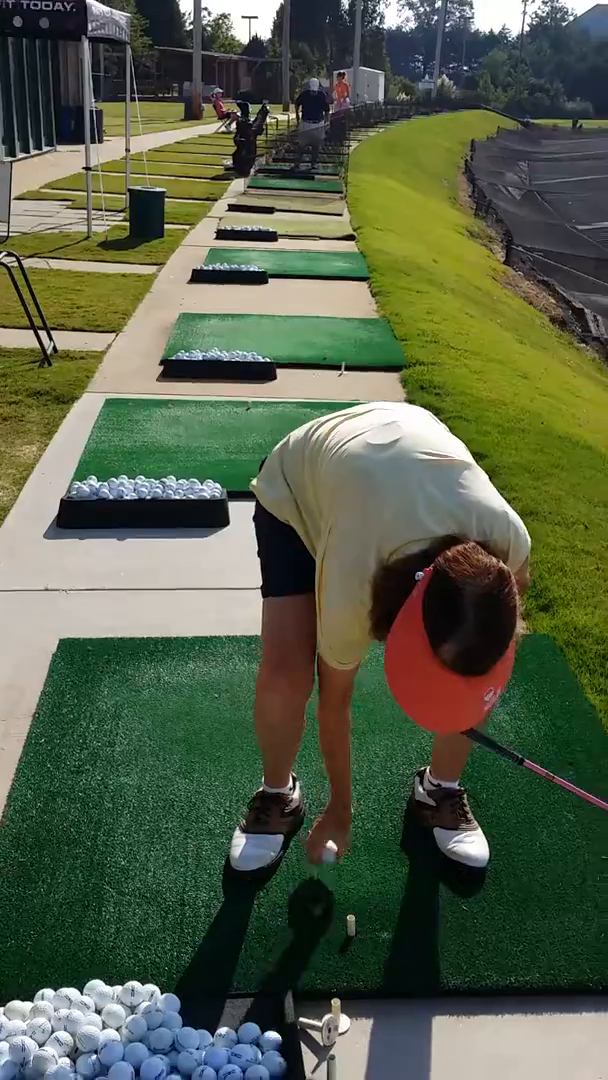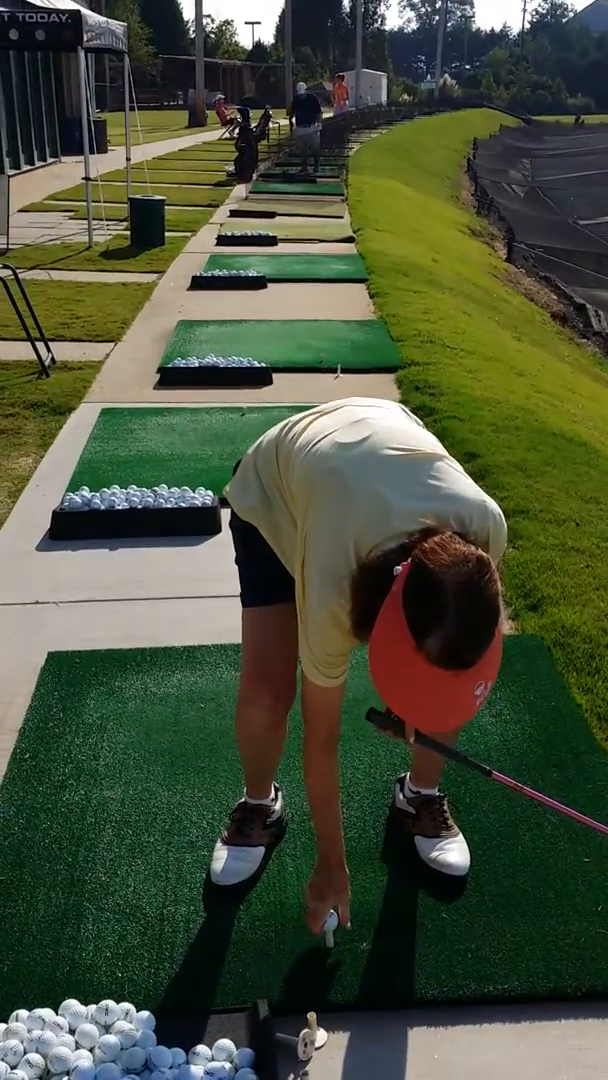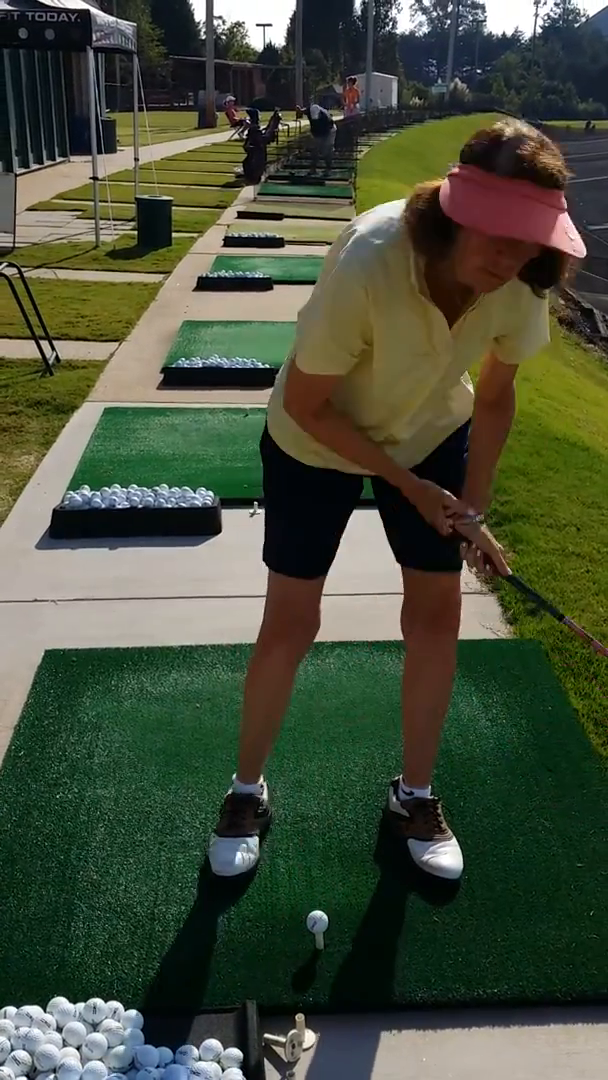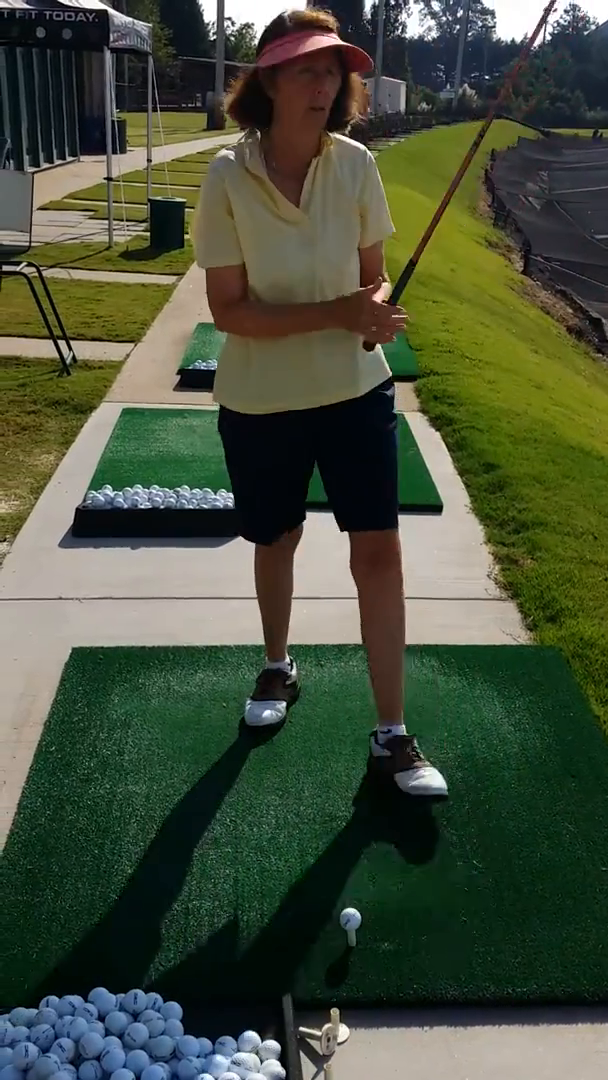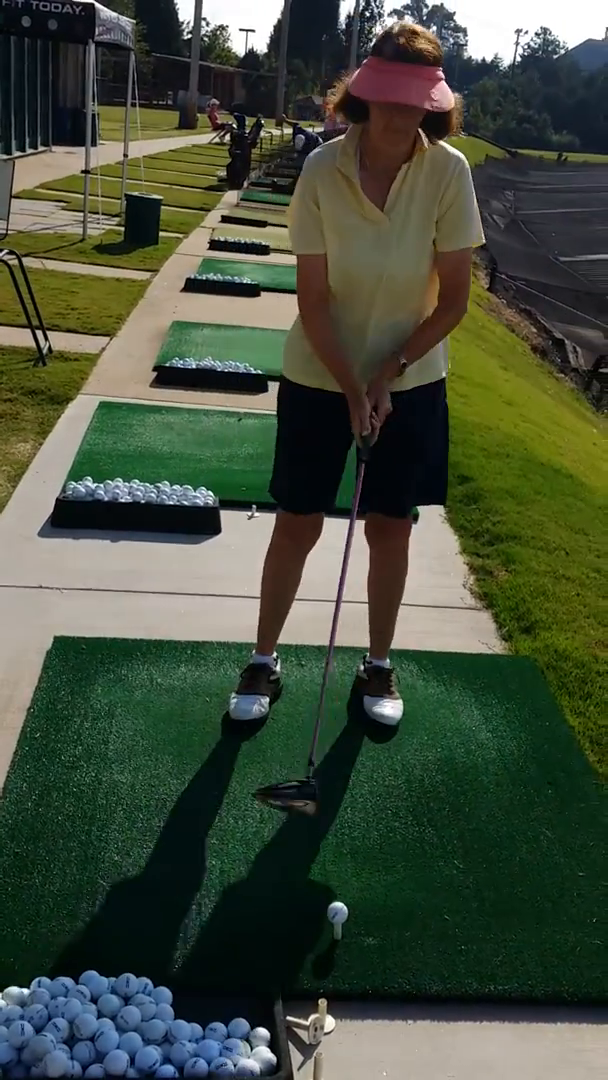
dt=1s
person 1, frame 1
left shoulder: (506, 535)
right shoulder: (351, 587)
right elbow: (334, 701)
right wrist: (340, 807)
right hip: (298, 485)
left knee: (472, 660)
right knee: (284, 675)
left ankle: (440, 789)
right ankle: (278, 794)
person 1, frame 2
left shoulder: (484, 524)
right shoulder: (333, 593)
right elbow: (321, 738)
left wrist: (418, 679)
right wrist: (331, 864)
right hip: (273, 491)
left knee: (451, 671)
right knee: (265, 691)
left ankle: (421, 796)
right ankle: (259, 806)
person 1, frame 3
left shoulder: (522, 283)
right shoulder: (368, 266)
left elbow: (494, 400)
right elbow: (308, 405)
left wrist: (472, 513)
right wrist: (407, 485)
left hip: (431, 437)
right hip: (317, 443)
left knee: (437, 615)
right knee: (289, 623)
left ankle: (413, 797)
right ankle: (248, 791)
person 1, frame 4
left shoulder: (355, 164)
right shoulder: (227, 176)
left elbow: (373, 276)
right elbow: (229, 310)
left wrist: (377, 310)
right wrist: (332, 313)
left hip: (355, 390)
right hip: (261, 402)
left knee: (379, 552)
right knee: (275, 542)
left ankle: (392, 734)
right ankle: (279, 667)
person 1, frame 5
left shoulder: (449, 171)
right shoulder: (322, 169)
left elbow: (454, 299)
right elbow: (312, 300)
left wrist: (389, 373)
right wrist: (352, 389)
left hip: (410, 383)
right hip: (318, 380)
left knee: (390, 529)
right knee: (297, 525)
left ankle: (377, 665)
right ankle: (263, 660)
